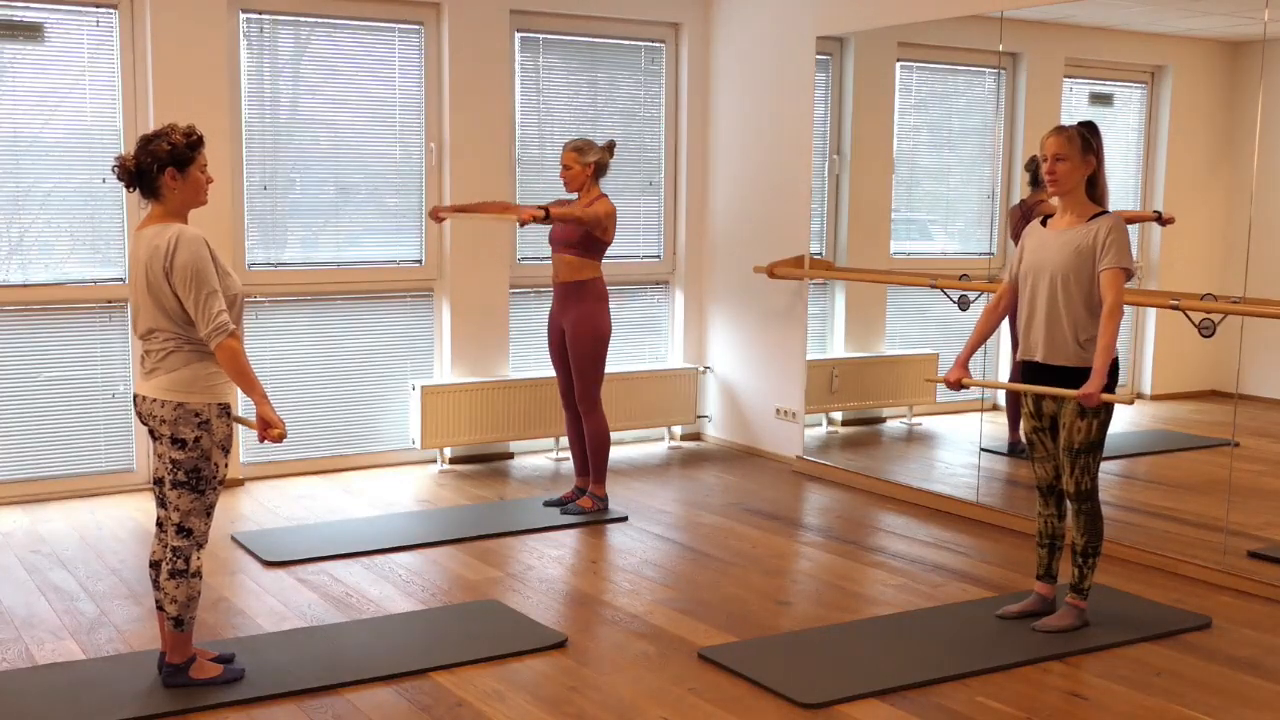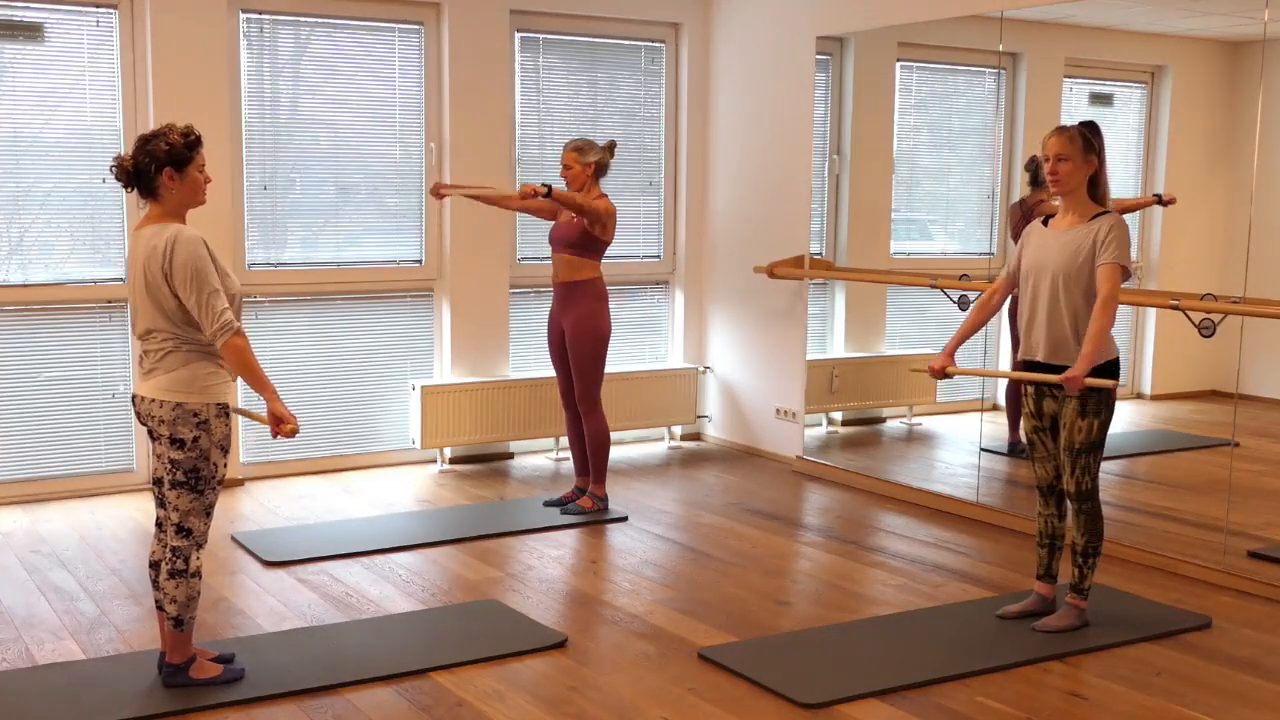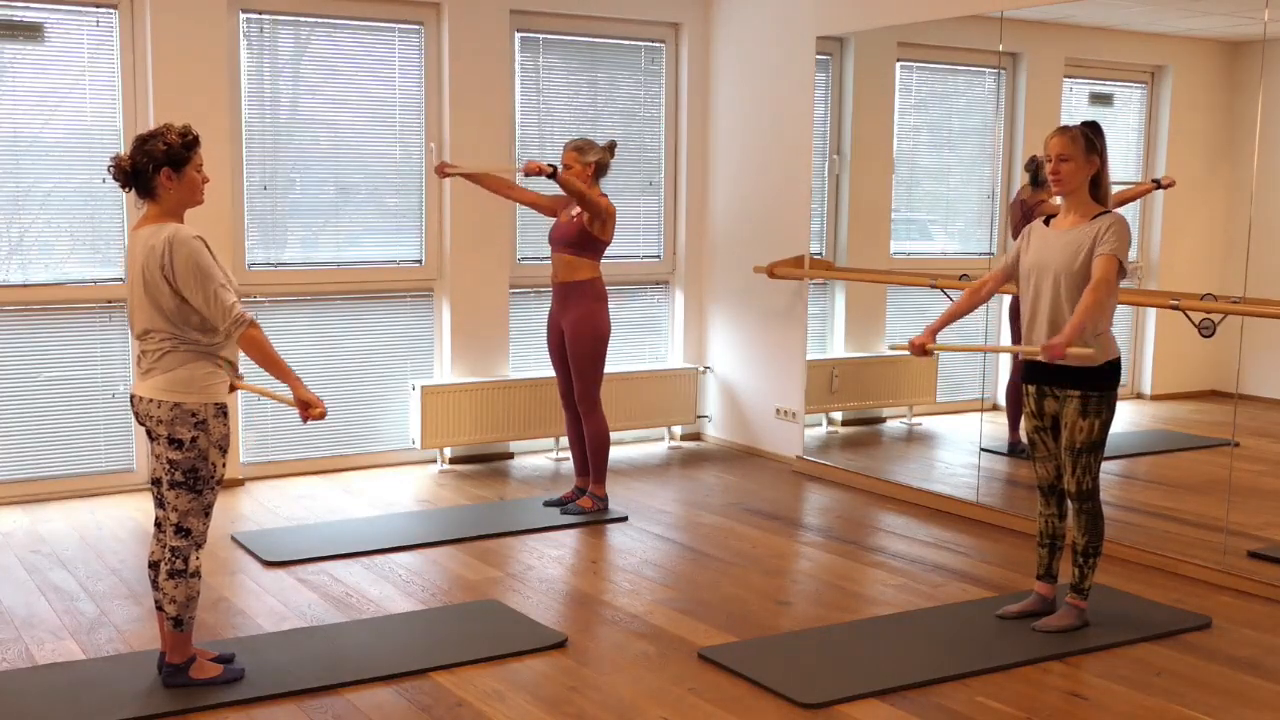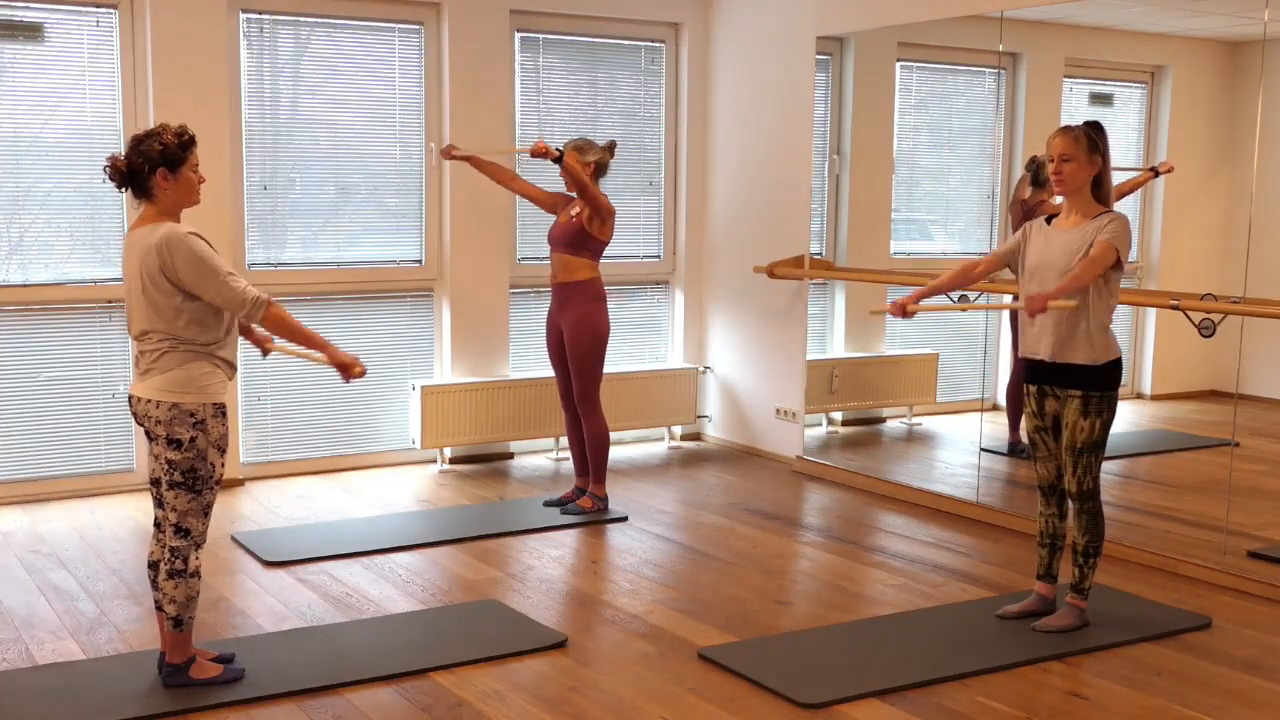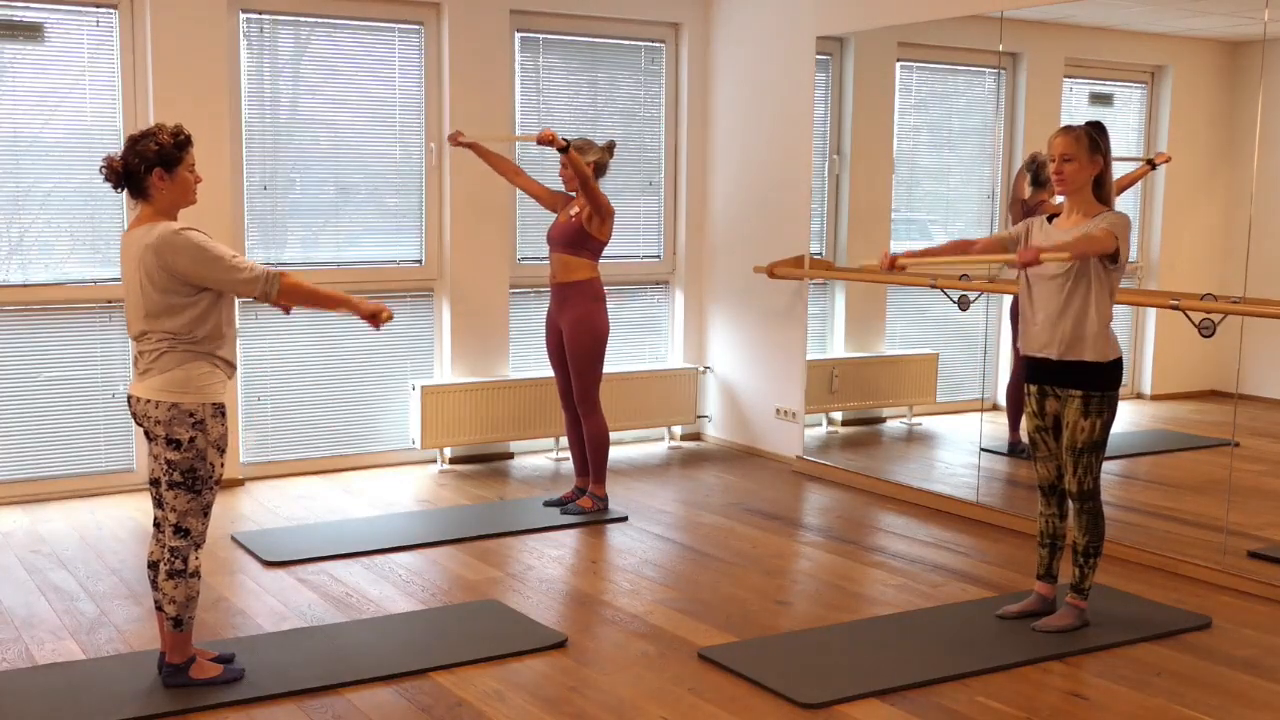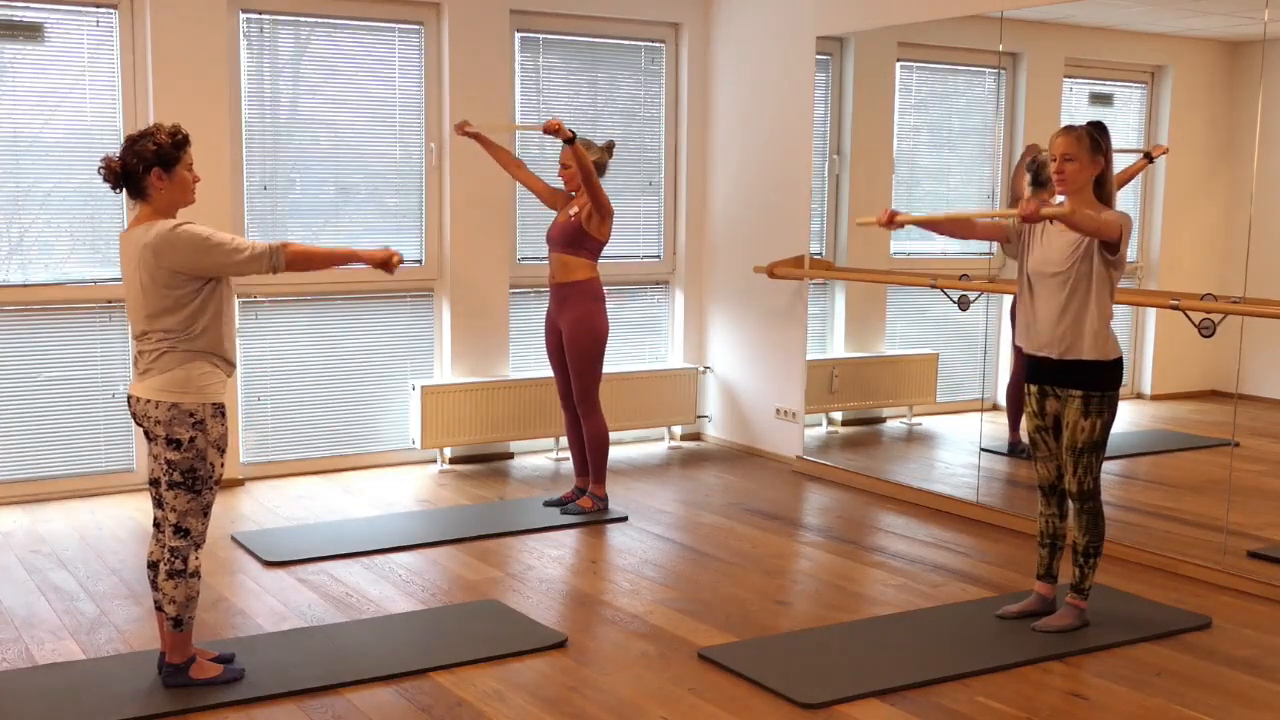
dt=0.2s
person 1, frame 1
left shoulder: (146, 236)
right shoulder: (184, 241)
right elbow: (218, 332)
right wrist: (260, 401)
left hip: (159, 395)
right hip: (192, 402)
left knee: (172, 532)
right knee: (187, 535)
left ankle: (176, 649)
right ankle: (180, 661)
person 1, frame 2
left shoulder: (145, 236)
right shoulder: (181, 242)
right elbow: (221, 329)
right wrist: (271, 398)
left hip: (158, 394)
right hip: (190, 401)
left knee: (172, 531)
right knee: (186, 535)
left ankle: (176, 648)
right ankle: (180, 660)
person 1, frame 3
left shoulder: (144, 235)
right shoulder: (178, 241)
right elbow: (235, 321)
left wrist: (221, 364)
right wrist: (294, 384)
left hip: (158, 394)
right hip: (189, 402)
left knee: (171, 531)
right knee: (186, 535)
left ankle: (177, 649)
right ankle: (181, 661)
person 1, frame 4
left shoulder: (142, 235)
right shoulder: (174, 240)
right elbow: (252, 303)
left wrist: (246, 329)
right wrist: (329, 349)
left hip: (157, 396)
right hip: (188, 402)
left knee: (171, 531)
right knee: (185, 535)
left ankle: (176, 649)
right ankle: (181, 661)
person 1, frame 5
left shoulder: (141, 235)
right shoulder: (172, 240)
left elbow: (227, 277)
right elbow: (262, 281)
left wrist: (270, 292)
right wrist: (353, 302)
left hip: (157, 396)
right hip: (187, 402)
left knee: (171, 532)
right knee: (185, 535)
left ankle: (176, 649)
right ankle: (181, 661)
person 1, frame 6
left shoulder: (141, 234)
right shoulder: (173, 237)
left elbow: (237, 251)
right elbow: (270, 258)
left wrist: (275, 247)
right wrist: (362, 253)
left hip: (157, 396)
right hip: (186, 402)
left knee: (170, 531)
right knee: (184, 535)
left ankle: (175, 649)
right ankle: (180, 660)
person 2, frame 1
left shoulder: (1107, 229)
right shoulder: (1034, 231)
left elbow: (1112, 305)
right elbow: (1003, 299)
left wrist: (1098, 375)
right wrist: (963, 358)
left hip: (1082, 378)
right hip: (1035, 374)
left knee: (1079, 490)
right knee: (1046, 488)
left ankle: (1077, 602)
right ankle: (1043, 590)
person 2, frame 2
left shoulder: (1108, 228)
right shoulder: (1035, 231)
left elbow: (1106, 299)
right elbow: (996, 294)
left wrist: (1084, 363)
right wrist: (950, 348)
left hip: (1085, 379)
right hip: (1036, 374)
left knee: (1080, 490)
right knee: (1047, 488)
left ankle: (1077, 602)
right ankle: (1044, 590)
person 2, frame 3
left shoulder: (1110, 227)
right shoulder: (1034, 231)
left elbow: (1098, 287)
right elbow: (987, 284)
left wrist: (1066, 335)
right wrist: (935, 327)
left hip: (1088, 374)
right hip: (1038, 373)
left knee: (1080, 489)
right knee: (1047, 487)
left ankle: (1077, 602)
right ankle: (1043, 590)
person 2, frame 4
left shoulder: (1112, 225)
right shoulder: (1035, 230)
left elbow: (1090, 269)
right elbow: (979, 268)
left wrist: (1049, 293)
right wrist: (919, 292)
left hip: (1090, 373)
right hip: (1039, 370)
left knee: (1081, 489)
right knee: (1048, 487)
left ankle: (1077, 602)
right ankle: (1044, 590)
person 2, frame 5
left shoulder: (1113, 225)
right shoulder: (1035, 226)
left elbow: (1087, 245)
right elbow: (973, 248)
left wrist: (1044, 251)
right wrist: (911, 255)
left hip: (1090, 371)
right hip: (1040, 368)
left knee: (1081, 489)
right knee: (1048, 487)
left ankle: (1077, 601)
right ankle: (1043, 591)
person 2, frame 6
left shoulder: (1113, 225)
right shoulder: (1032, 227)
left elbow: (1088, 225)
right elbow: (970, 227)
left wrist: (1053, 210)
left hip: (1091, 371)
right hip: (1041, 368)
left knee: (1081, 489)
right knee: (1049, 487)
left ankle: (1077, 601)
right ankle: (1043, 590)
person 3, frame 1
left shoulder: (602, 208)
right shoulder: (566, 207)
left elbow: (577, 216)
right elbow: (508, 209)
left wrist: (541, 213)
right wrist: (456, 207)
left hip: (588, 307)
right hip: (561, 307)
left knee: (588, 403)
right knee: (570, 403)
left ankle: (598, 493)
right ankle: (581, 485)
person 3, frame 2
left shoulder: (602, 208)
right shoulder: (564, 208)
left elbow: (578, 202)
right elbow: (510, 201)
left wrist: (545, 191)
right wrist: (458, 189)
left hip: (588, 307)
right hip: (561, 307)
left knee: (588, 403)
right knee: (569, 402)
left ankle: (598, 492)
right ankle: (581, 484)
person 3, frame 3
left shoulder: (601, 208)
right shoulder: (564, 206)
left elbow: (579, 191)
right elbow: (511, 191)
left wrist: (549, 172)
right wrist: (462, 173)
left hip: (587, 307)
right hip: (560, 307)
left knee: (587, 403)
right knee: (569, 402)
left ankle: (598, 492)
right ankle: (581, 485)
person 3, frame 4
left shoulder: (601, 208)
right shoulder: (563, 205)
left elbow: (583, 184)
right elbow: (513, 181)
left wrist: (556, 156)
right wrist: (468, 158)
left hip: (586, 307)
right hip: (559, 307)
left knee: (587, 403)
right knee: (569, 403)
left ankle: (598, 492)
right ankle: (581, 484)
person 3, frame 5
left shoulder: (599, 208)
right shoulder: (564, 203)
left elbow: (587, 180)
right elbow: (516, 175)
left wrist: (562, 146)
right wrist: (473, 147)
left hip: (585, 307)
right hip: (558, 307)
left knee: (587, 403)
right knee: (569, 403)
left ankle: (599, 492)
right ankle: (582, 484)
person 3, frame 6
left shoulder: (599, 207)
right shoulder: (564, 203)
left elbow: (589, 175)
right elbow: (518, 170)
left wrist: (568, 138)
right wrist: (479, 138)
left hip: (584, 307)
right hip: (558, 307)
left knee: (587, 403)
right knee: (569, 404)
left ankle: (598, 492)
right ankle: (581, 484)
person 4, frame 1
left shoulder: (1016, 211)
right shoulder: (1053, 213)
right elbow: (1112, 218)
right wrist: (1155, 215)
left hip: (1021, 300)
left knee: (1019, 370)
left ankle: (1014, 438)
person 4, frame 2
left shoulder: (1017, 209)
right shoulder: (1053, 212)
right elbow: (1113, 209)
left wrist: (1037, 195)
right wrist: (1156, 199)
left hip: (1021, 300)
left knee: (1019, 370)
left ankle: (1014, 438)
person 4, frame 3
left shoulder: (1018, 208)
right shoulder: (1056, 212)
left elbow: (1023, 194)
right elbow: (1113, 201)
left wrist: (1030, 183)
right wrist: (1156, 185)
left hip: (1022, 300)
left knee: (1020, 370)
left ankle: (1014, 439)
person 4, frame 4
left shoulder: (1017, 209)
right shoulder: (1056, 214)
left elbow: (1022, 186)
right elbow: (1115, 194)
left wrist: (1029, 171)
right wrist: (1153, 172)
left hip: (1023, 301)
left knee: (1020, 370)
left ankle: (1014, 438)
person 4, frame 5
left shoulder: (1017, 208)
right shoulder: (1058, 214)
left elbow: (1019, 183)
right elbow: (1112, 191)
left wrist: (1028, 163)
right wrist: (1151, 165)
left hip: (1022, 301)
left knee: (1020, 370)
left ankle: (1014, 439)
person 4, frame 6
left shoulder: (1018, 207)
left elbow: (1017, 180)
right elbow: (1111, 186)
left wrist: (1026, 156)
right wrist: (1148, 158)
left hip: (1023, 300)
left knee: (1020, 371)
left ankle: (1014, 439)
